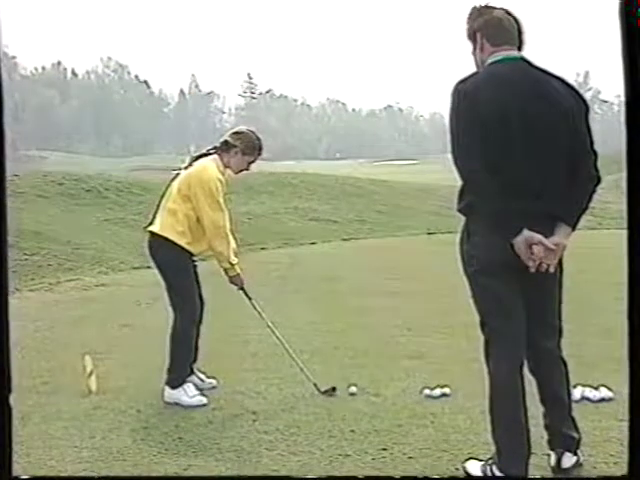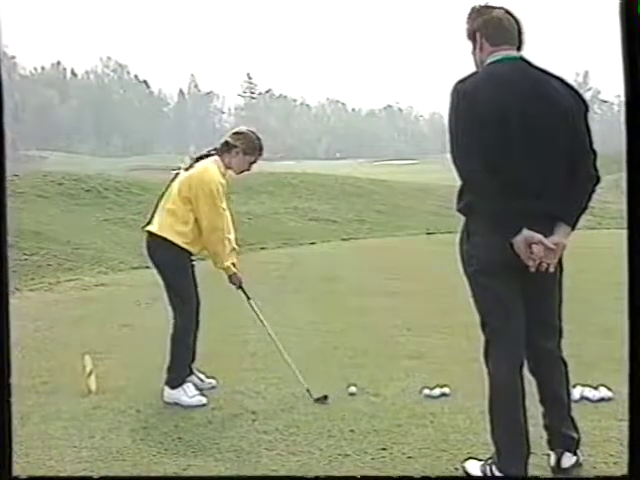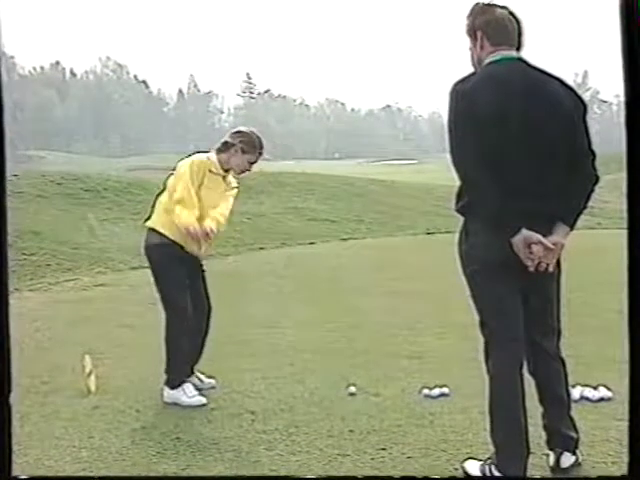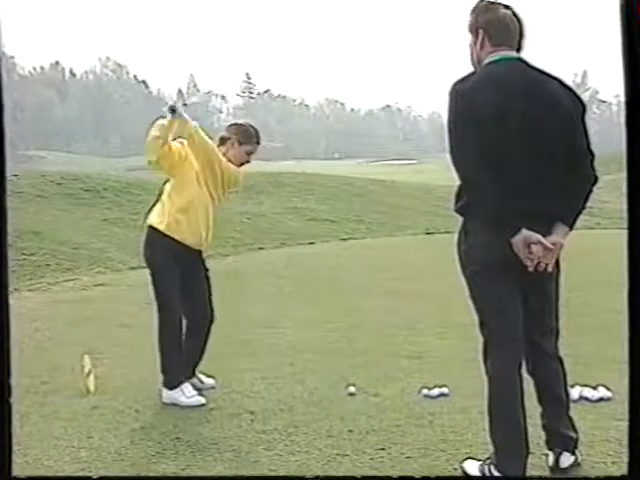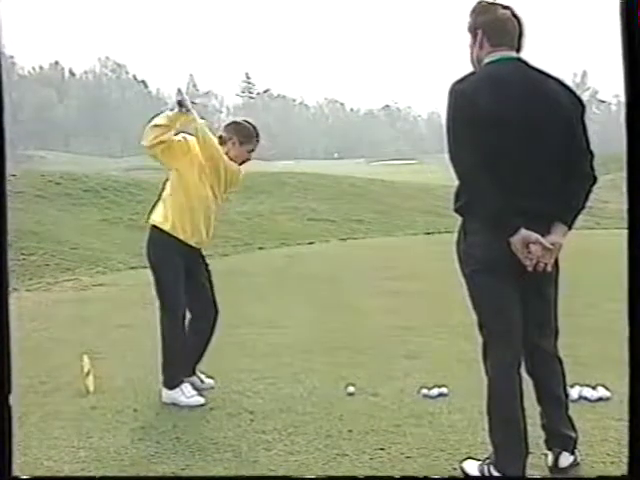
dt=0.3s
person 1, frame 1
left shoulder: (472, 91)
right shoulder: (563, 92)
left elbow: (474, 171)
right elbow: (586, 170)
left wrist: (514, 232)
right wrist: (561, 229)
left hip: (491, 236)
right hip: (546, 236)
left knee: (505, 349)
right knee: (546, 343)
person 1, frame 2
left shoulder: (471, 91)
right shoulder: (562, 92)
left elbow: (473, 172)
right elbow: (586, 170)
left wrist: (514, 231)
right wrist: (560, 229)
left hip: (491, 235)
right hip: (545, 235)
left knee: (505, 349)
right knee: (546, 343)
person 1, frame 3
left shoulder: (469, 91)
right shoulder: (561, 91)
left elbow: (472, 172)
right elbow: (584, 169)
left wrist: (512, 232)
right wrist: (559, 228)
left hip: (490, 236)
right hip: (545, 235)
left knee: (505, 349)
right knee: (545, 343)
person 1, frame 4
left shoulder: (470, 90)
right shoulder: (559, 92)
left elbow: (472, 172)
right elbow: (583, 170)
left wrist: (511, 231)
right wrist: (558, 228)
left hip: (489, 236)
right hip: (544, 236)
left knee: (503, 349)
right knee: (543, 343)
person 1, frame 5
left shoulder: (468, 91)
right shoulder: (559, 92)
left elbow: (471, 171)
right elbow: (582, 170)
left wrist: (511, 231)
right wrist: (557, 228)
left hip: (488, 236)
right hip: (543, 235)
left knee: (503, 349)
right knee: (542, 343)
person 2, frame 1
left shoulder: (212, 170)
right shoulder: (207, 175)
left elbow: (221, 223)
right elbow: (215, 228)
left wrist: (232, 260)
right wrist: (231, 267)
left hip: (179, 245)
right hip: (170, 244)
left knee: (195, 308)
right knee: (187, 311)
left ankle: (186, 371)
right ankle: (175, 385)
person 2, frame 2
left shoulder: (214, 172)
right shoulder: (208, 177)
left elbow: (223, 221)
right elbow: (212, 229)
left wrist: (232, 258)
right wrist: (228, 267)
left hip: (176, 244)
right hip: (167, 244)
left knee: (191, 308)
right knee: (186, 311)
left ankle: (185, 371)
right ankle: (174, 385)
person 2, frame 3
left shoulder: (229, 185)
right shoulder: (195, 163)
left elbow: (221, 212)
right elbow: (180, 201)
left wrist: (207, 229)
right wrist: (186, 225)
left hip: (190, 250)
right hip: (163, 242)
left knee: (201, 312)
right knee: (180, 312)
left ankle: (186, 372)
right ankle: (174, 385)
person 2, frame 4
left shoulder: (232, 176)
right shoulder: (183, 151)
left elbow: (210, 159)
right elbow: (156, 155)
left wrist: (188, 125)
right wrist: (170, 124)
left hip: (192, 250)
right hip: (162, 241)
left knee: (202, 315)
right knee: (171, 313)
left ankle: (187, 373)
right ankle: (172, 385)
person 2, frame 5
left shoulder: (231, 173)
right shoulder: (189, 149)
left elbow: (214, 160)
right elbow: (152, 139)
left wrist: (194, 119)
right wrist: (178, 115)
left hip: (191, 246)
right hip: (166, 241)
left knee: (206, 311)
right knee: (174, 313)
left ankle: (187, 370)
right ankle: (172, 385)
